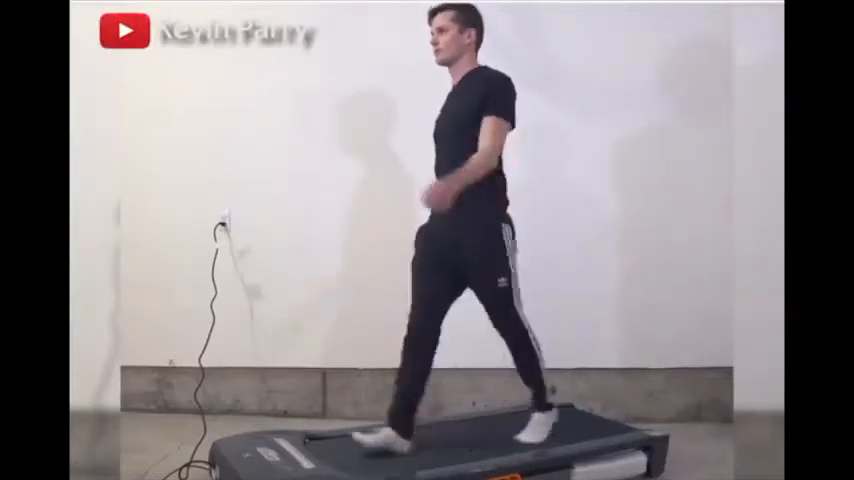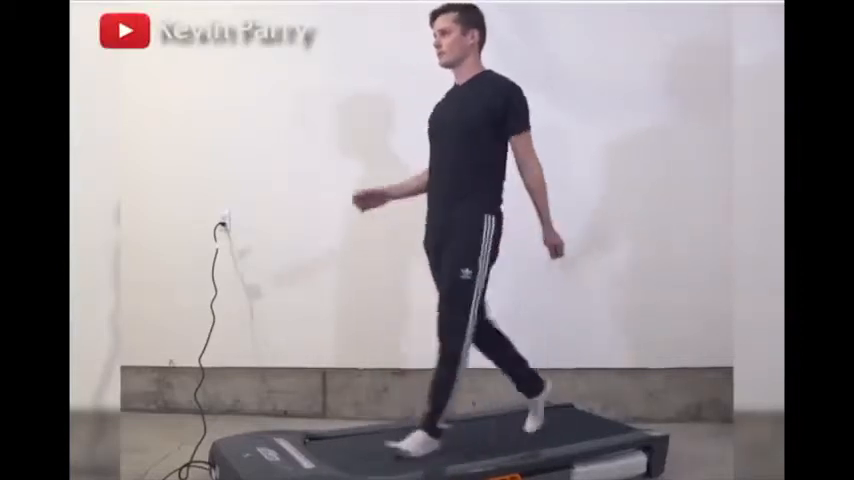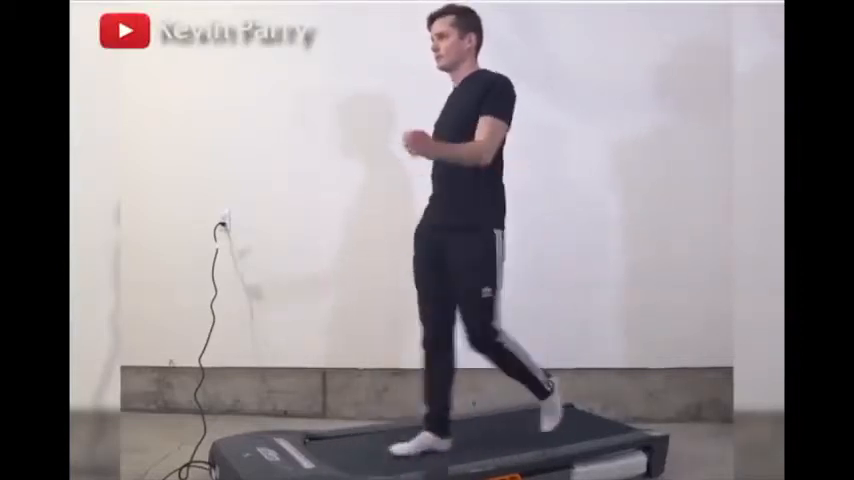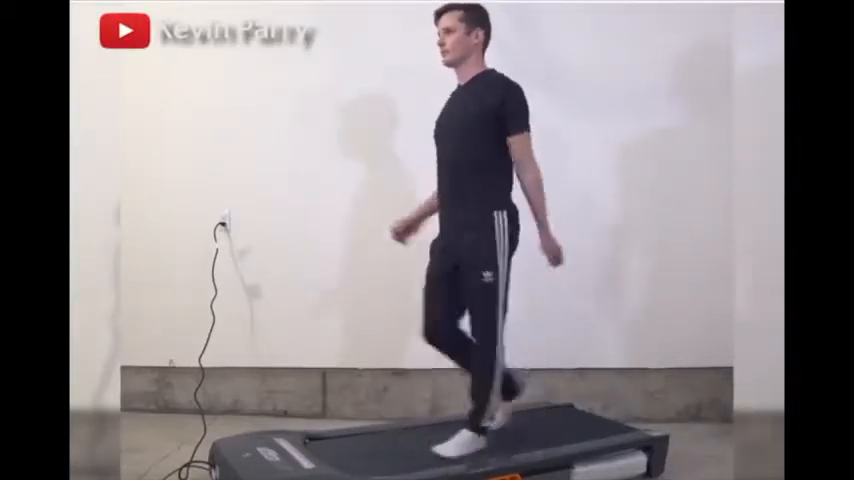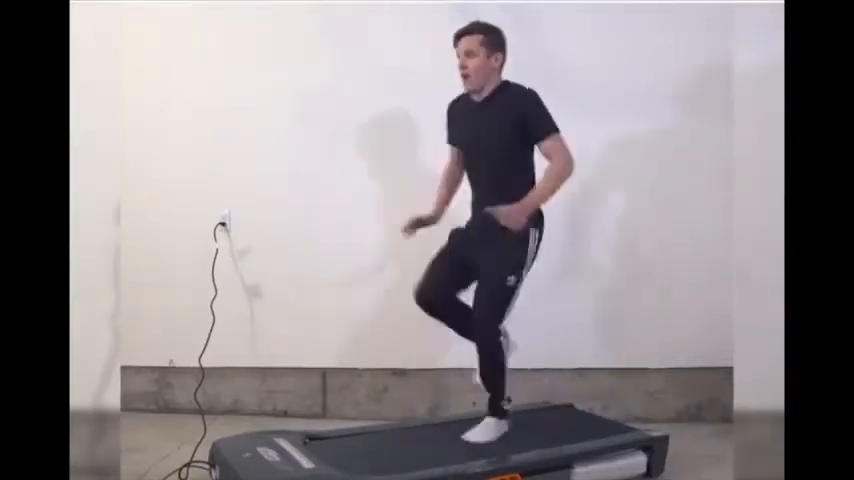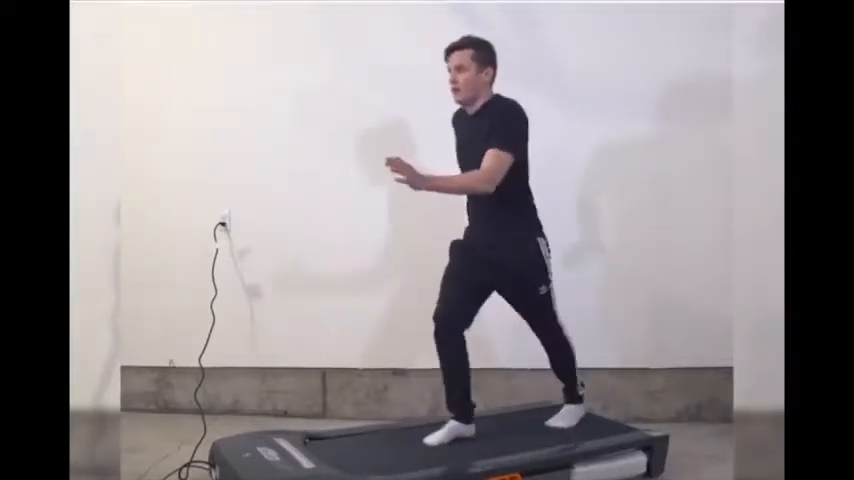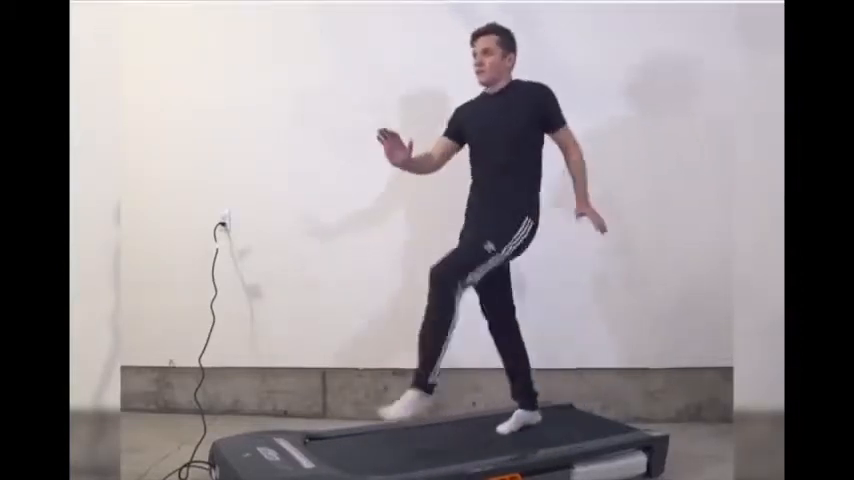
dt=0.3s
person 1, frame 1
left shoulder: (495, 84)
right shoulder: (454, 96)
left elbow: (490, 152)
left wrist: (452, 185)
left hip: (483, 224)
right hip: (441, 227)
left knee: (509, 321)
right knee: (421, 327)
left ankle: (543, 405)
right ankle: (400, 428)
person 1, frame 2
left shoulder: (504, 93)
right shoulder: (445, 105)
left elbow: (527, 164)
left wrist: (547, 227)
right wrist: (389, 193)
left hip: (477, 226)
right hip: (442, 227)
left knee: (454, 326)
right knee: (471, 324)
left ankle: (431, 428)
right ankle: (534, 388)
person 1, frame 3
left shoulder: (495, 87)
right shoulder: (456, 98)
left elbow: (483, 151)
left wrist: (433, 147)
left hip: (478, 234)
right hip: (438, 233)
left knee: (483, 335)
right knee: (435, 331)
left ankle: (546, 392)
right ankle: (436, 429)
person 1, frame 4
left shoulder: (503, 91)
right shoulder: (455, 101)
left elbow: (525, 165)
left wrist: (544, 232)
right wrist: (418, 215)
left hip: (490, 228)
right hip: (452, 232)
left knee: (486, 329)
right knee: (436, 328)
left ankle: (477, 427)
right ankle: (506, 389)
person 1, frame 5
left shoulder: (524, 103)
right shoulder: (458, 109)
left elbow: (563, 165)
left wrist: (526, 207)
right wrist: (435, 212)
left hip: (516, 231)
right hip: (481, 226)
left knee: (484, 318)
right knee: (429, 294)
left ankle: (497, 413)
right ankle: (495, 340)
person 1, frame 6
left shoulder: (508, 116)
right shoulder: (460, 119)
left elbow: (487, 179)
left wrist: (424, 182)
left hip: (522, 244)
right hip: (477, 242)
left knee: (546, 327)
right knee: (446, 324)
left ankle: (574, 398)
right ankle: (461, 418)
person 1, frame 7
left shoulder: (535, 96)
right shoulder: (468, 111)
left elbow: (570, 147)
right elbow: (433, 161)
left wrist: (584, 198)
right wrist: (405, 161)
left hip: (515, 221)
right hip: (478, 225)
left knee: (445, 277)
right knee: (498, 317)
left ankle: (421, 389)
right ankle: (527, 406)
